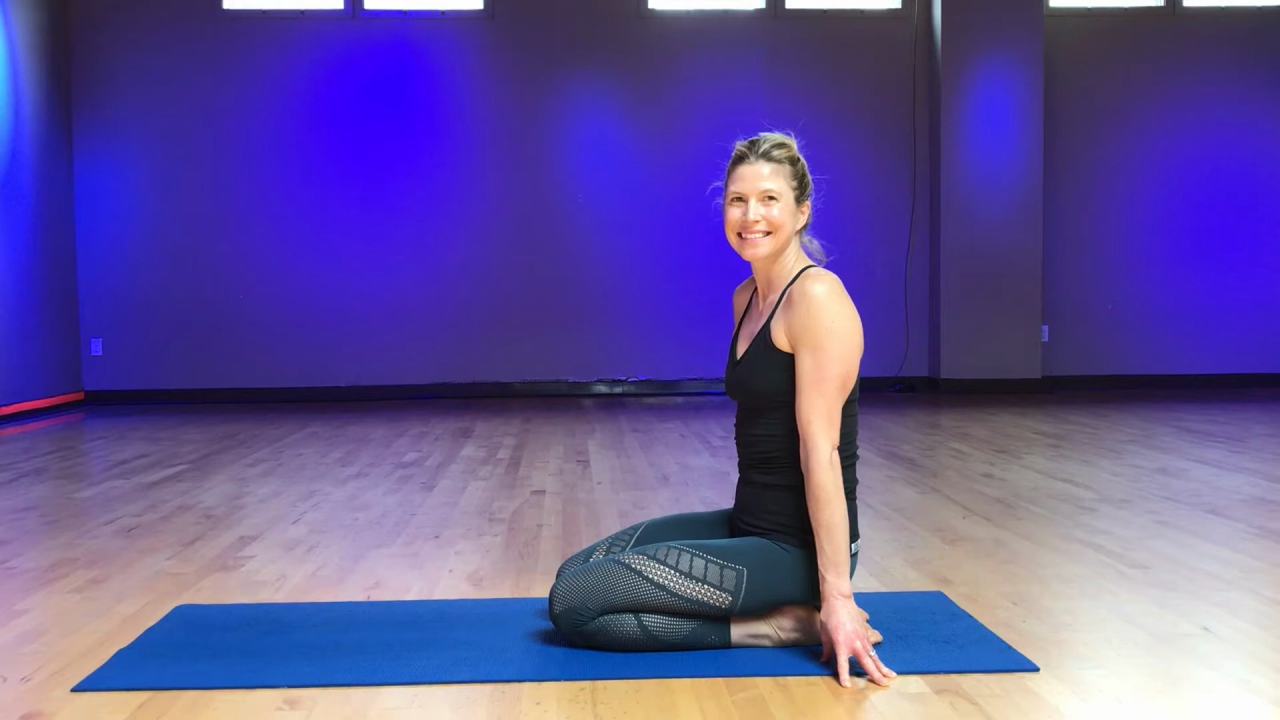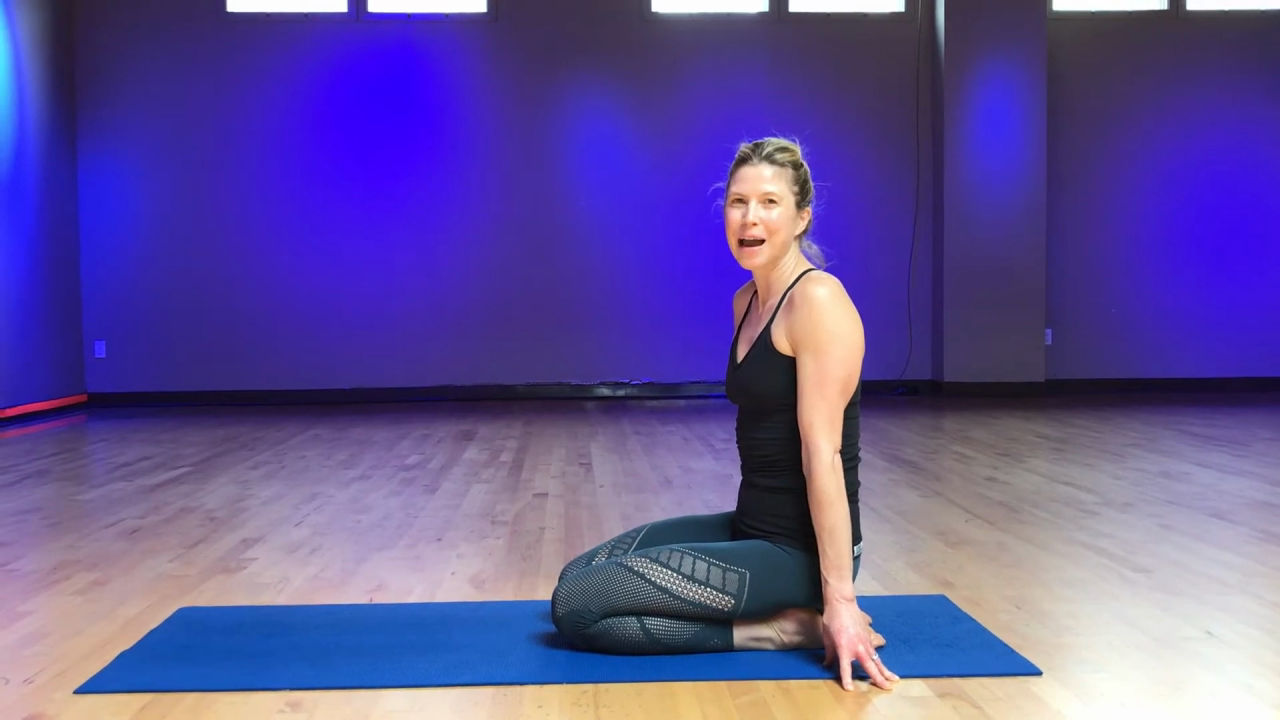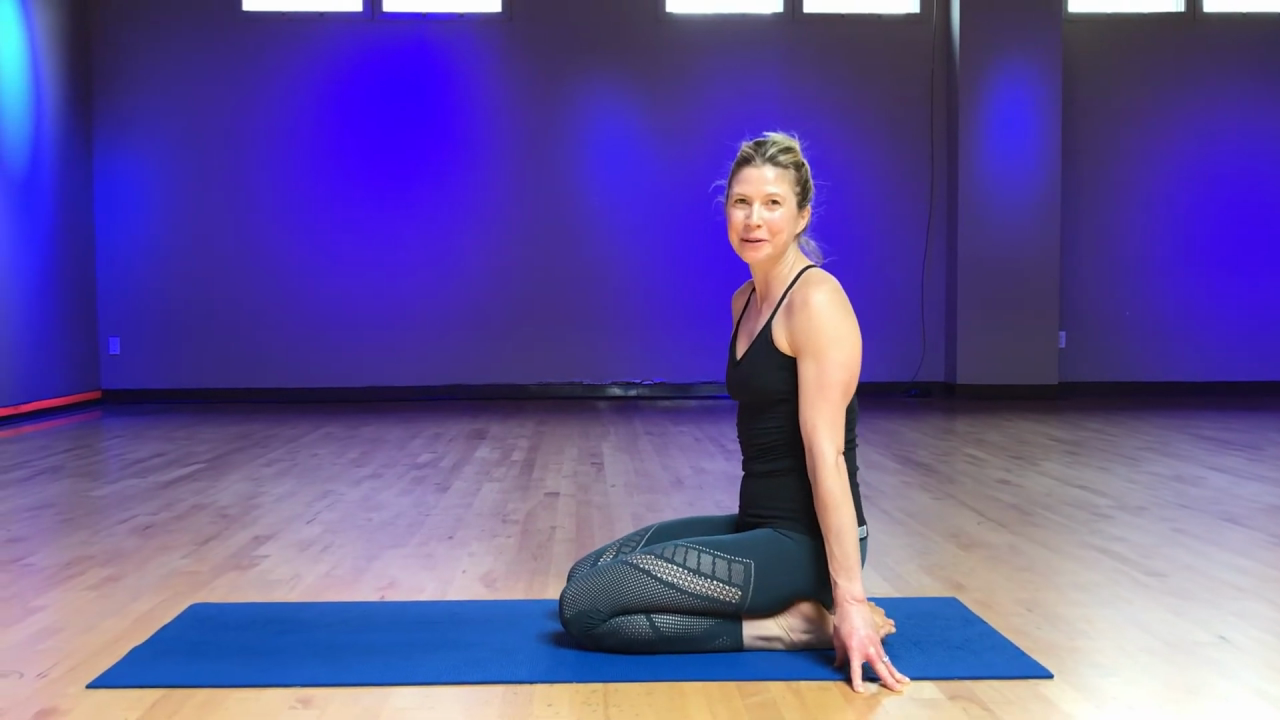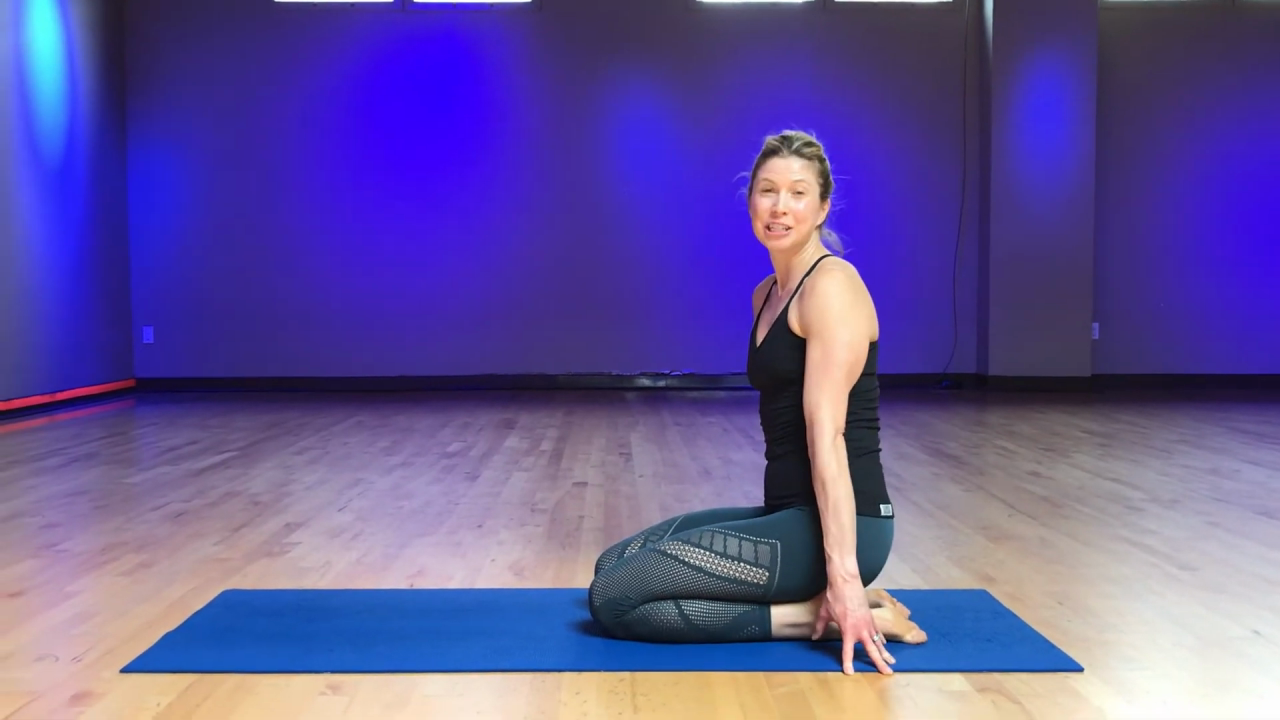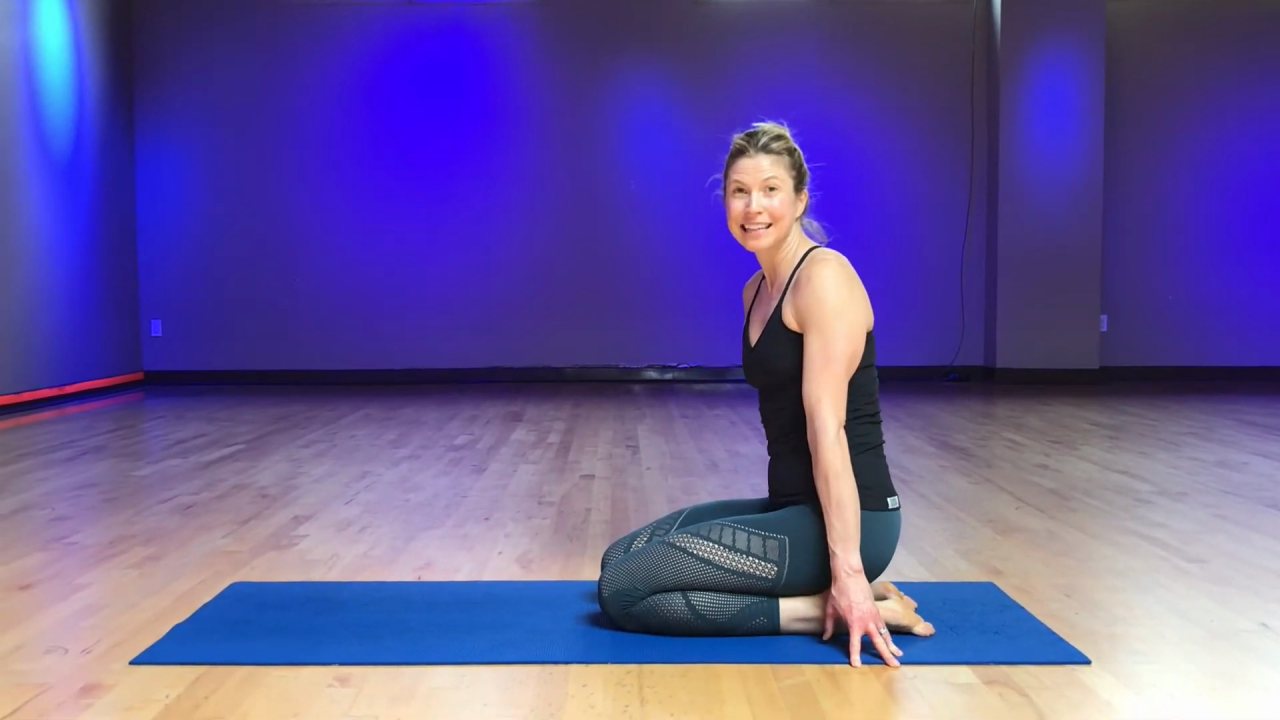
dt=1s
person 1, frame 1
left shoulder: (815, 297)
right shoulder: (745, 296)
left elbow: (821, 448)
left wrist: (836, 593)
left hip: (796, 544)
right hip: (751, 523)
left knee: (574, 601)
right knee: (574, 574)
left ankle: (784, 623)
right ankle: (780, 613)
person 1, frame 2
left shoulder: (817, 299)
right shoulder: (746, 299)
left elbow: (823, 452)
left wrist: (839, 596)
left hip: (797, 547)
right hip: (753, 526)
left knee: (577, 605)
right knee: (576, 577)
left ankle: (789, 626)
right ankle: (783, 617)
person 1, frame 3
left shoulder: (815, 301)
right shoulder: (744, 299)
left elbow: (827, 455)
left wrist: (848, 597)
left hip: (802, 543)
right hip: (762, 526)
left knee: (583, 607)
right knee: (584, 576)
left ankle: (788, 626)
right ankle: (785, 610)
person 1, frame 4
left shoulder: (830, 285)
right shoulder: (766, 293)
left elbow: (827, 435)
left wrist: (842, 574)
left hip: (837, 524)
right hip: (793, 515)
left knee: (614, 597)
right knee: (614, 565)
left ankle: (826, 613)
right ankle: (817, 602)
person 1, frame 5
left shoulder: (823, 277)
right shoulder: (756, 289)
left elbow: (828, 428)
left wrist: (846, 569)
left hip: (843, 519)
right hip: (794, 507)
left knee: (623, 589)
right knee: (620, 558)
left ankle: (836, 603)
right ankle: (823, 593)
